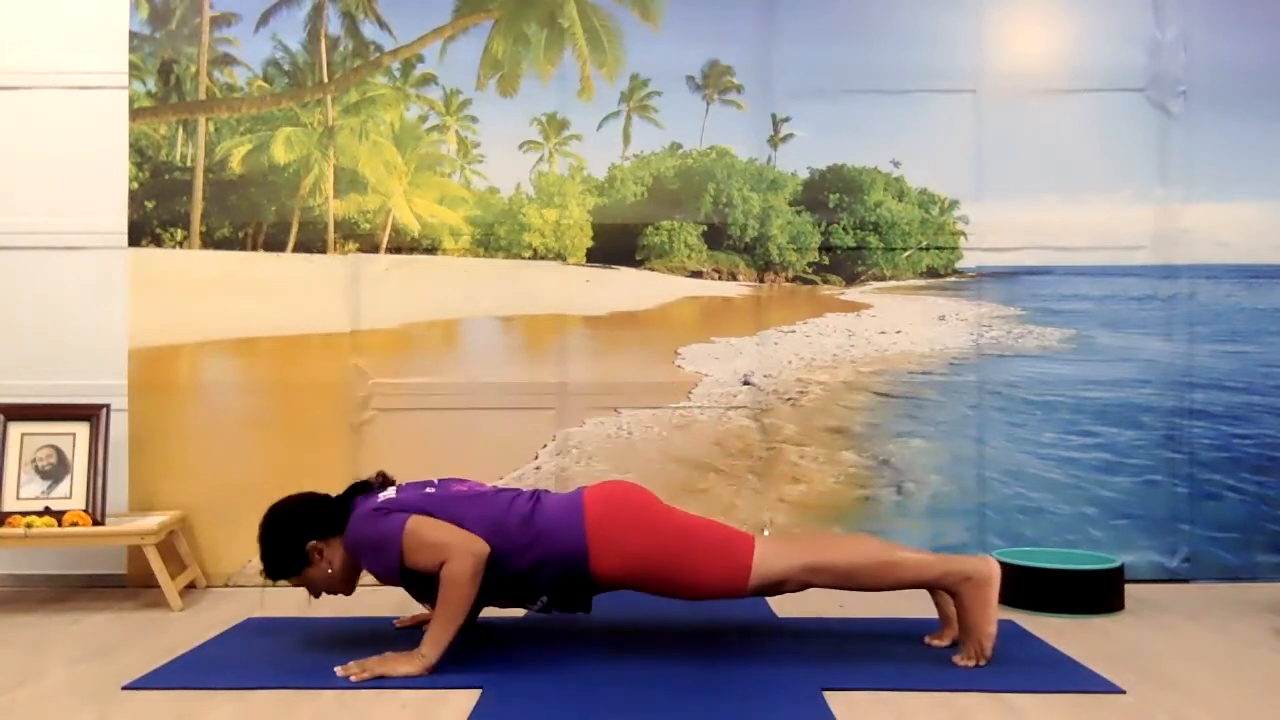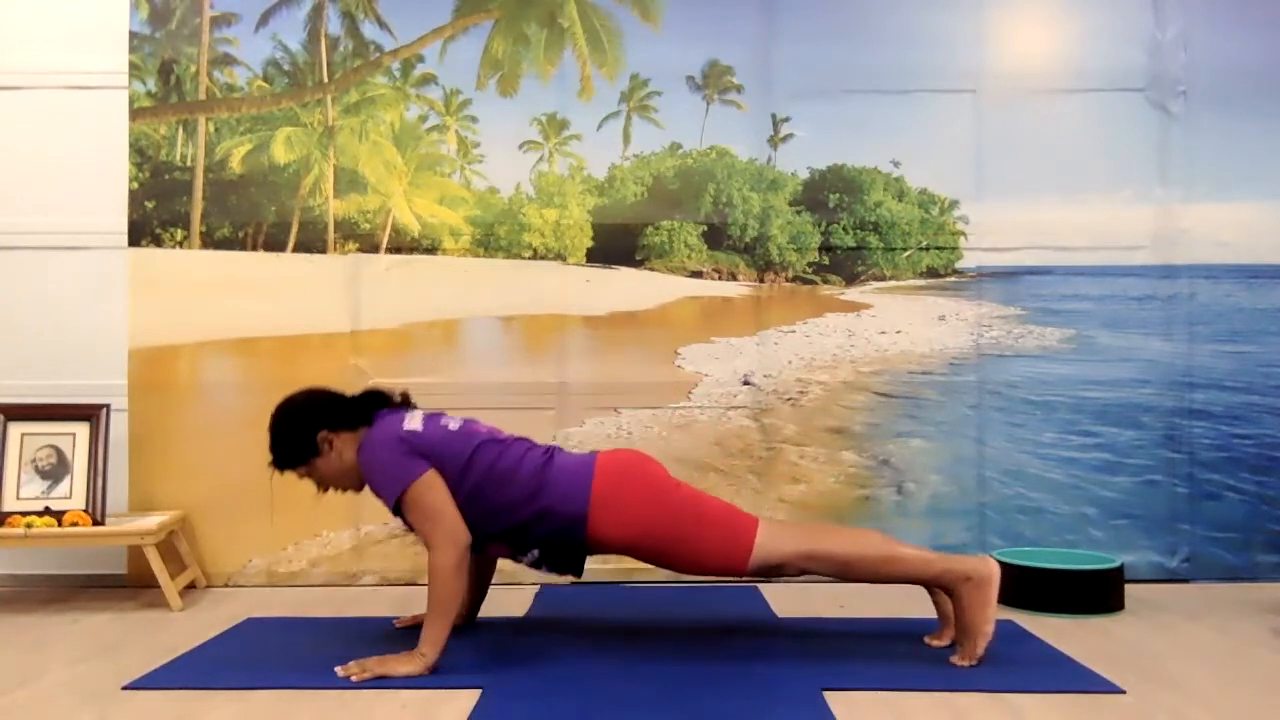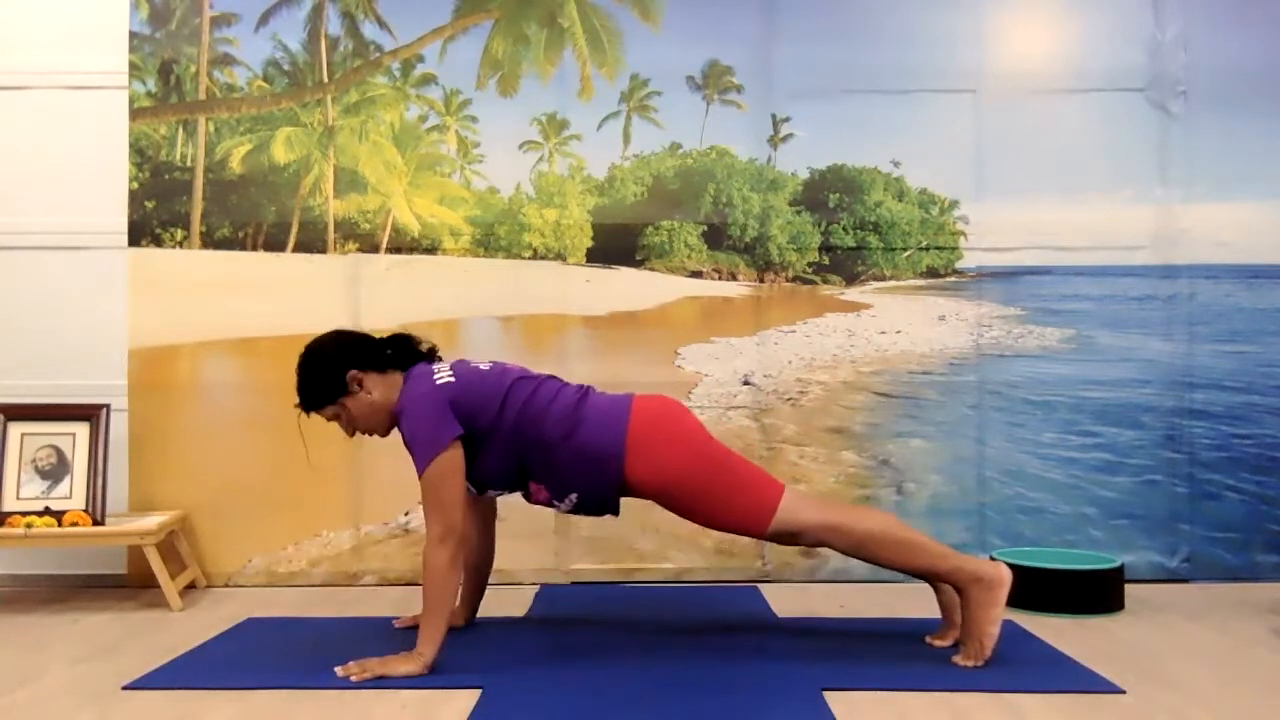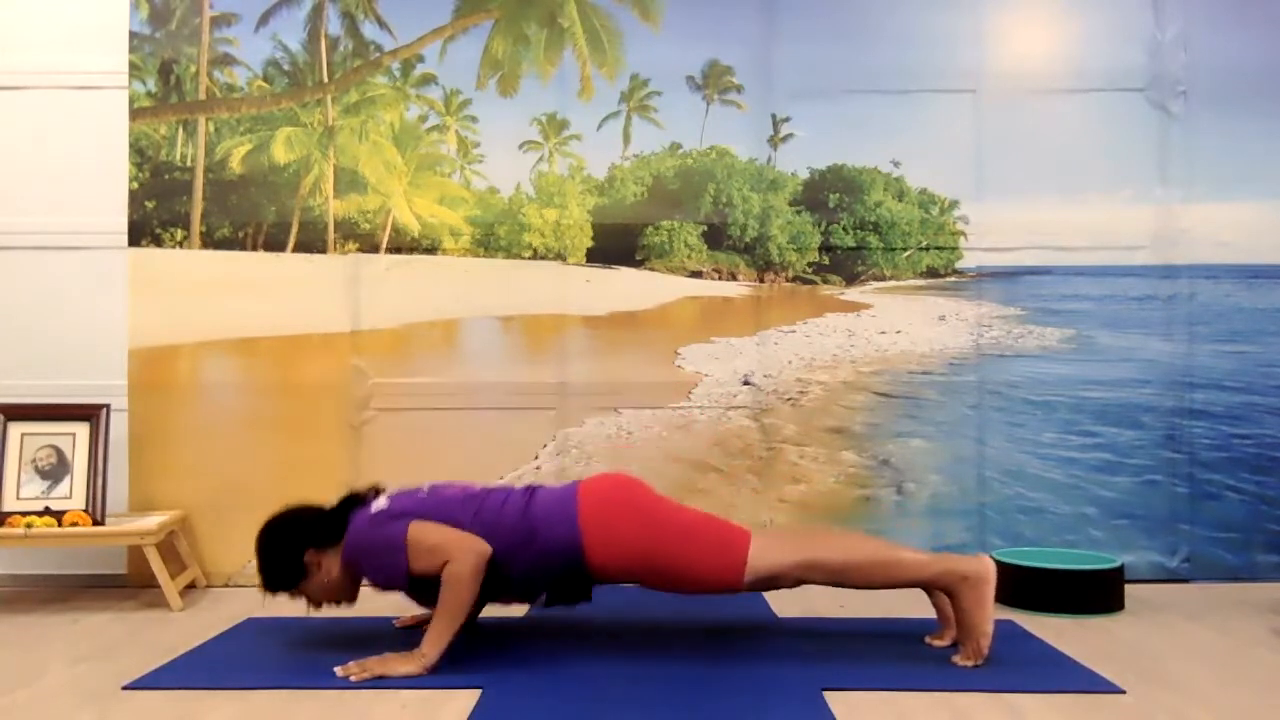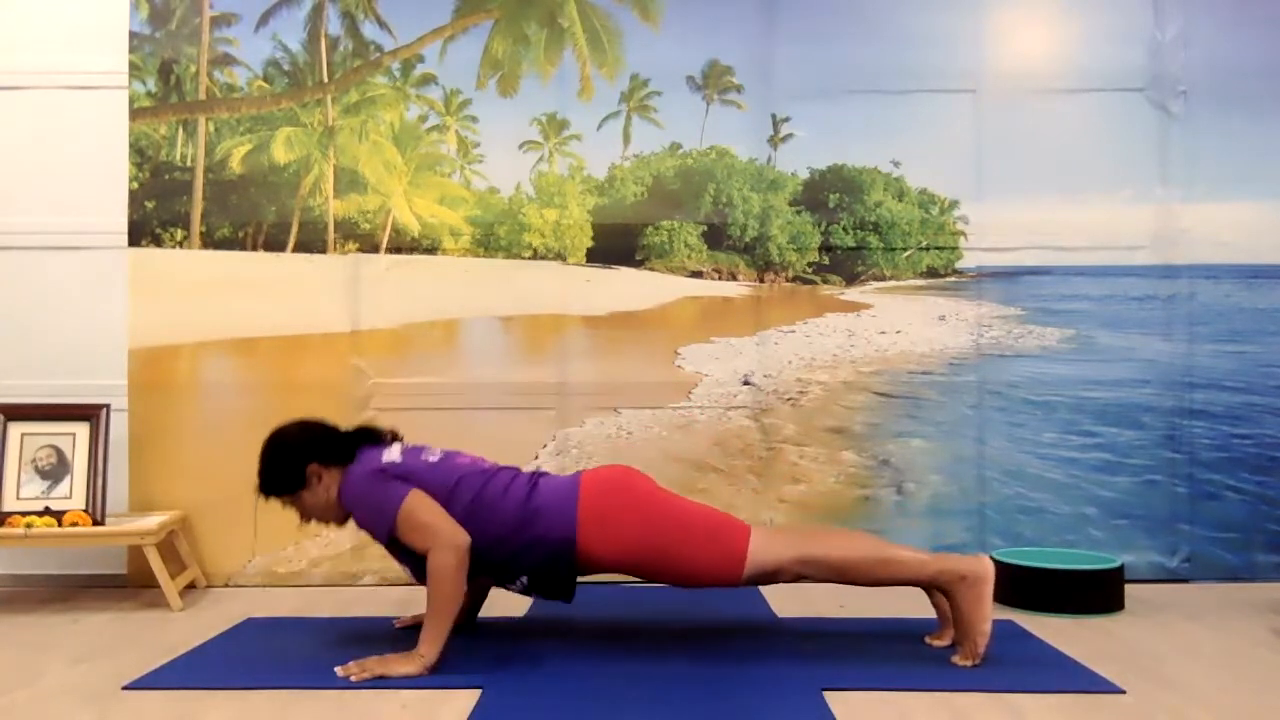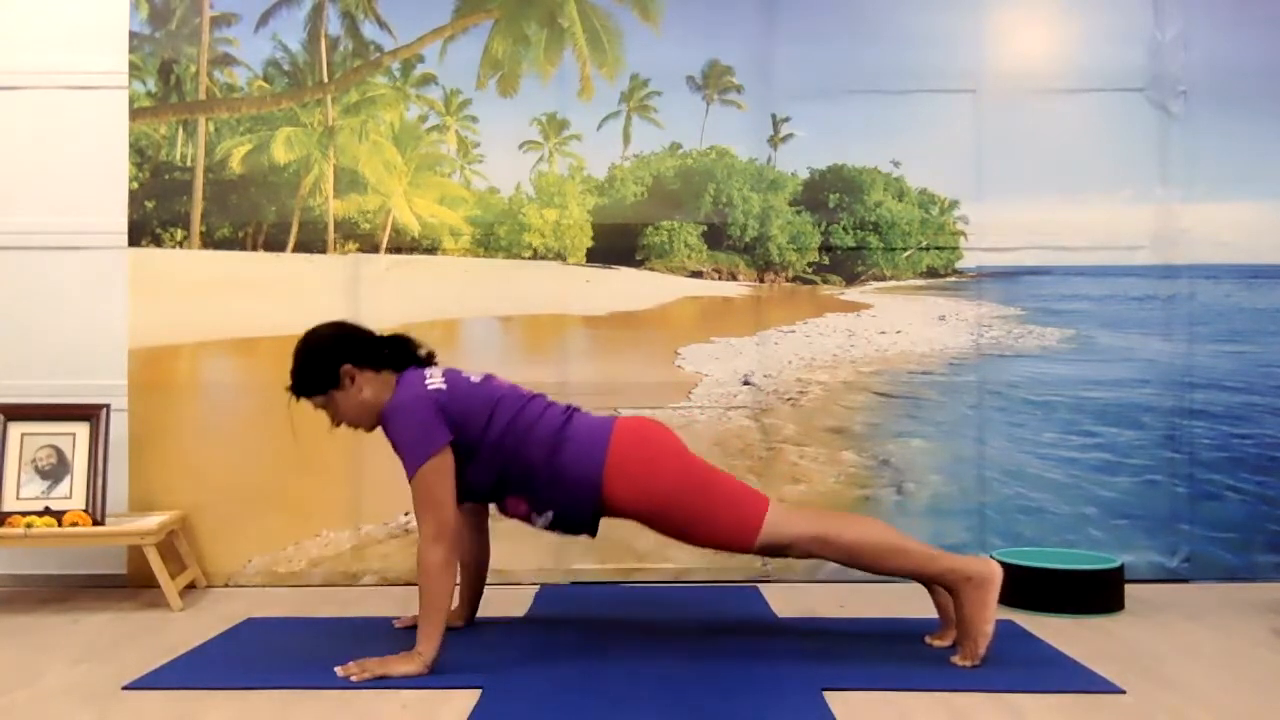
dt=0.5s
person 1, frame 1
left shoulder: (368, 530)
right shoulder: (389, 504)
left elbow: (469, 553)
left wrist: (425, 652)
right wrist: (452, 613)
left hip: (608, 536)
right hip: (603, 518)
left knee: (786, 564)
right knee: (778, 562)
left ankle: (961, 572)
right ankle: (941, 573)
person 1, frame 2
left shoulder: (381, 450)
right shoulder: (410, 432)
left elbow: (453, 542)
right elbow: (485, 521)
left wrist: (424, 654)
right wrist: (461, 613)
left hip: (613, 505)
right hip: (611, 485)
left knee: (785, 550)
right knee: (778, 551)
left ankle: (961, 572)
right ankle: (942, 570)
person 1, frame 3
left shoulder: (419, 401)
right shoulder: (439, 392)
left elbow: (446, 534)
right elbow: (477, 512)
left wrist: (422, 653)
right wrist: (461, 610)
left hip: (648, 447)
right hip: (639, 439)
left knee: (805, 521)
right knee: (796, 522)
left ankle: (973, 574)
right ankle: (944, 581)
person 1, frame 4
left shoulder: (368, 538)
right shoulder: (386, 513)
left elbow: (471, 555)
left wrist: (424, 652)
right wrist: (447, 615)
left hip: (604, 530)
right hip: (599, 509)
left knee: (780, 561)
right knee: (775, 562)
left ankle: (958, 573)
right ankle: (939, 573)
person 1, frame 5
left shoulder: (364, 484)
right shoulder: (392, 461)
left elbow: (452, 546)
left wrist: (424, 653)
right wrist: (459, 612)
left hip: (602, 521)
right hip: (599, 502)
left knee: (781, 555)
right knee: (773, 556)
left ankle: (955, 572)
right ankle: (939, 574)
person 1, frame 6
left shoulder: (408, 406)
right shoulder: (432, 391)
left elbow: (438, 536)
right elbow: (473, 513)
left wrist: (423, 652)
right wrist: (464, 610)
left hip: (627, 469)
right hip: (625, 455)
left knee: (792, 532)
right knee: (788, 530)
left ankle: (965, 573)
right ankle: (945, 575)
